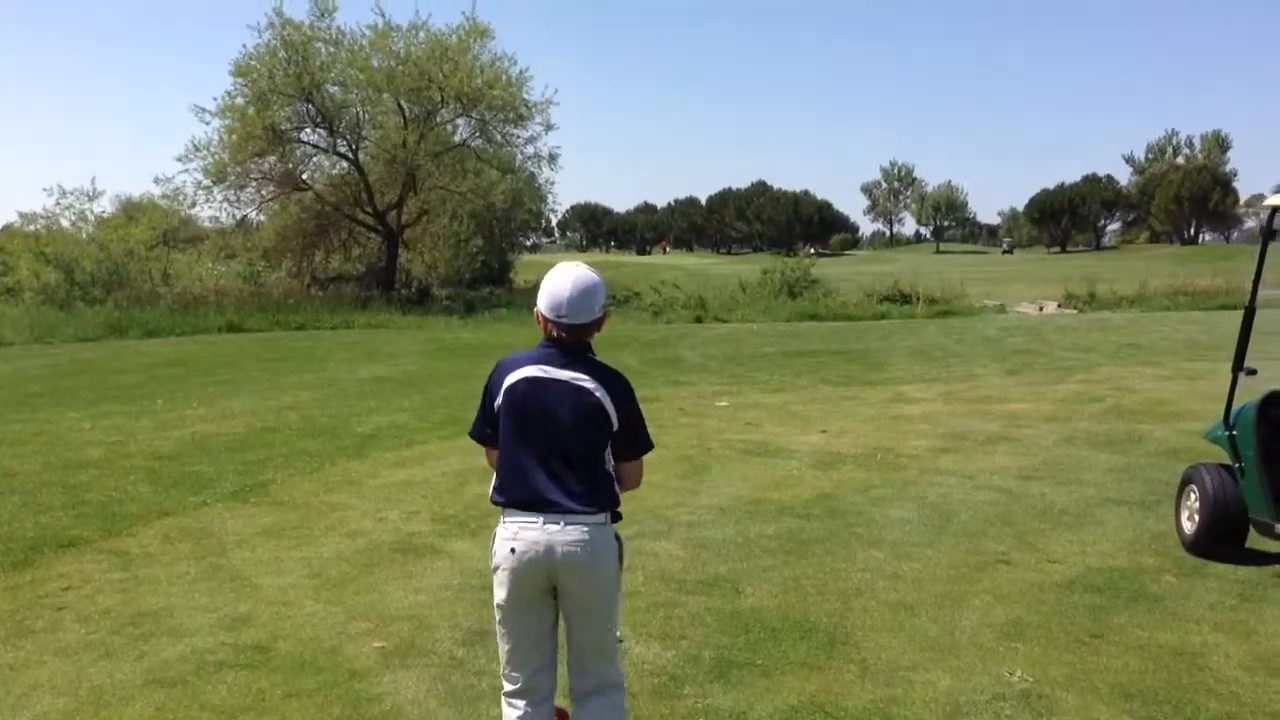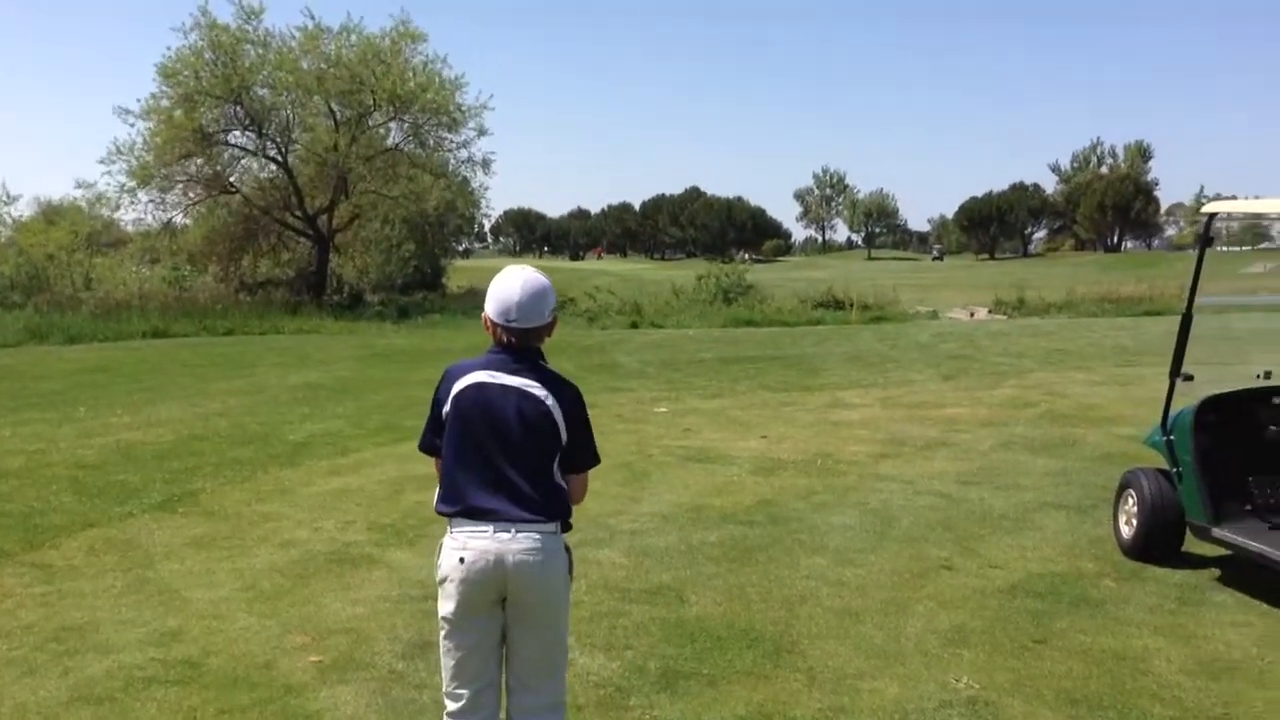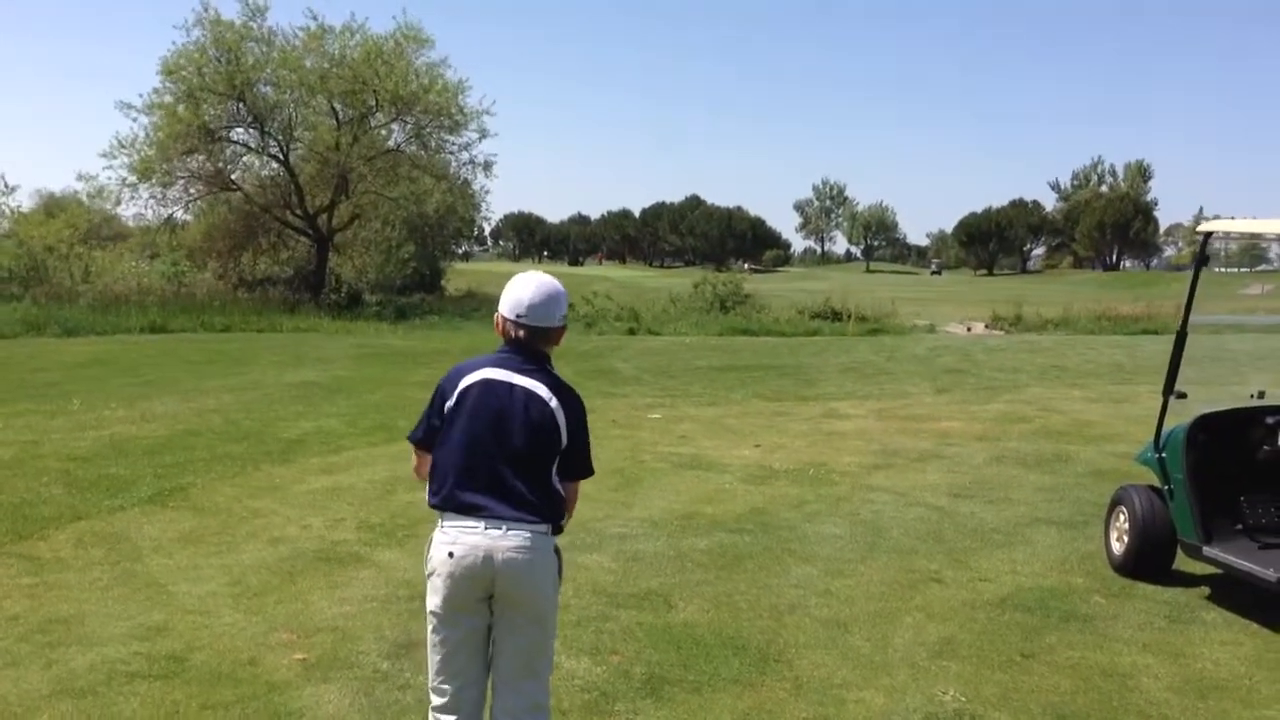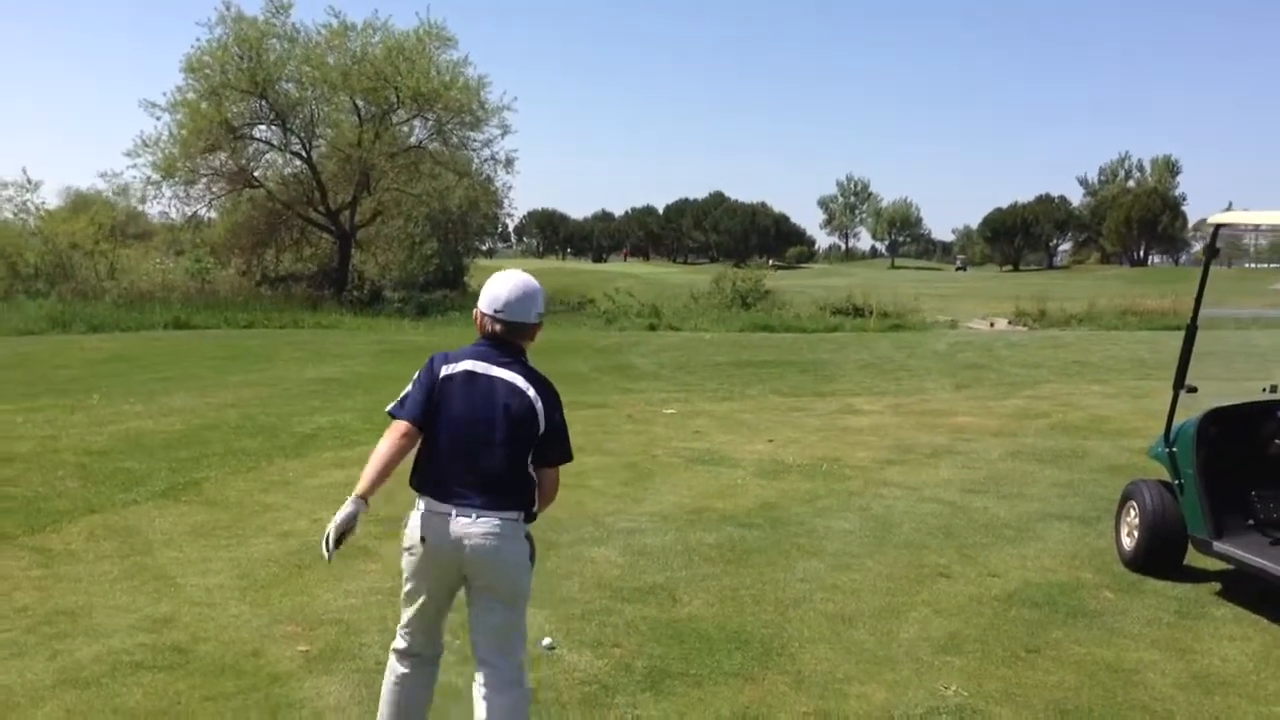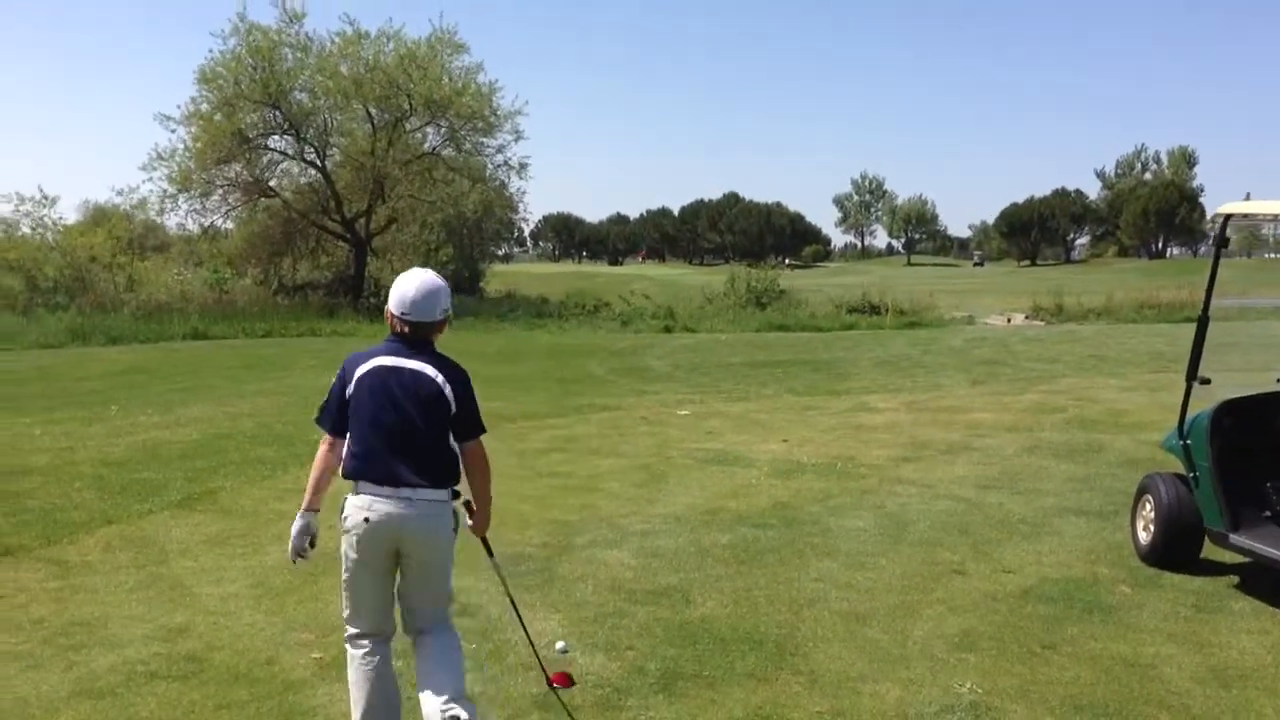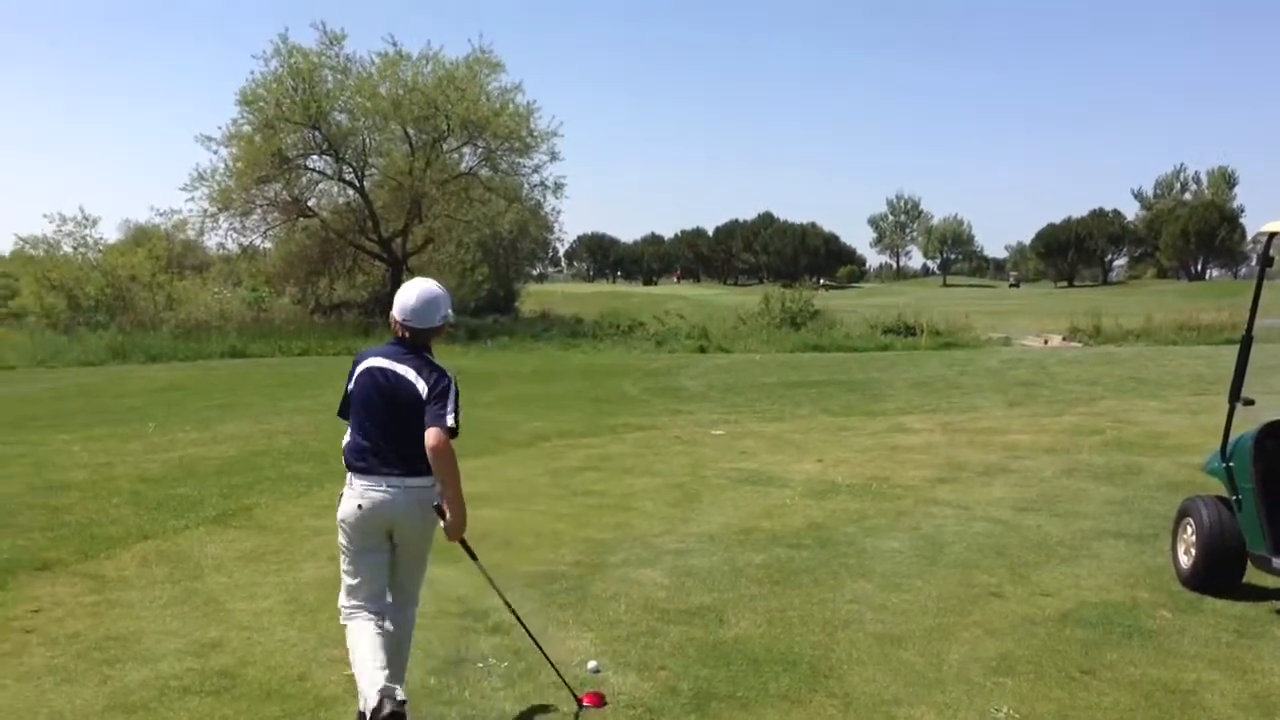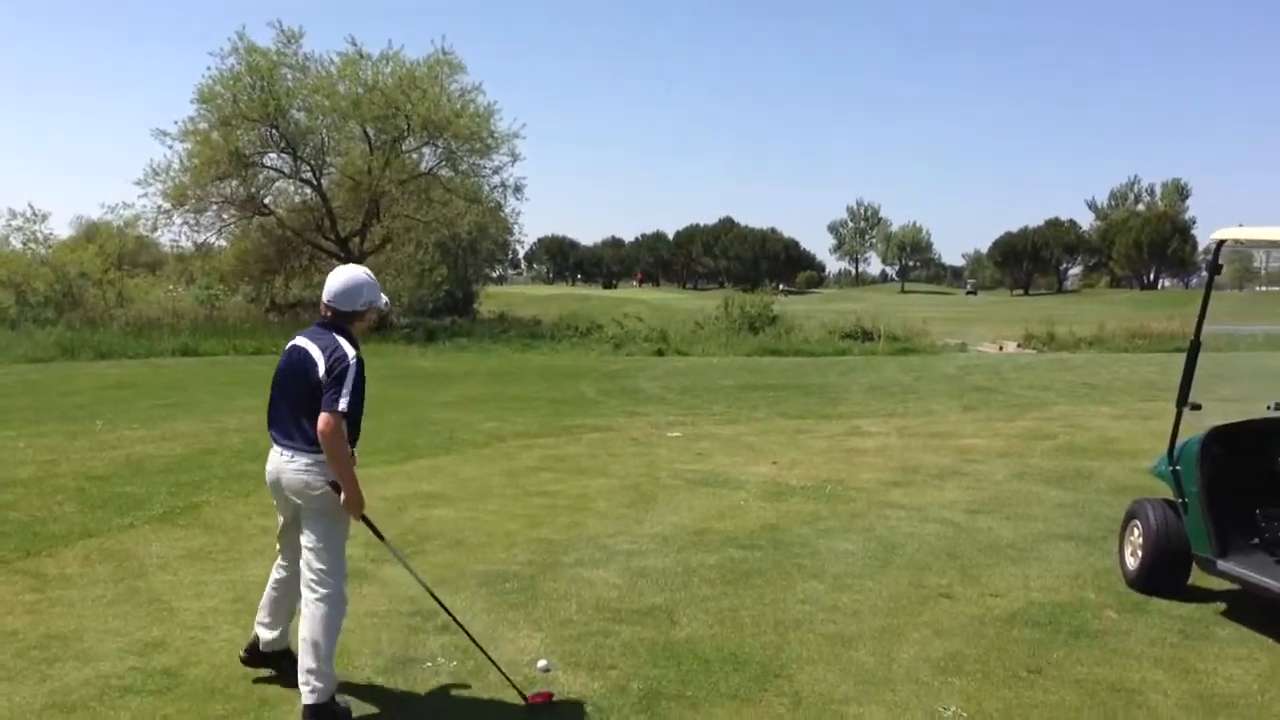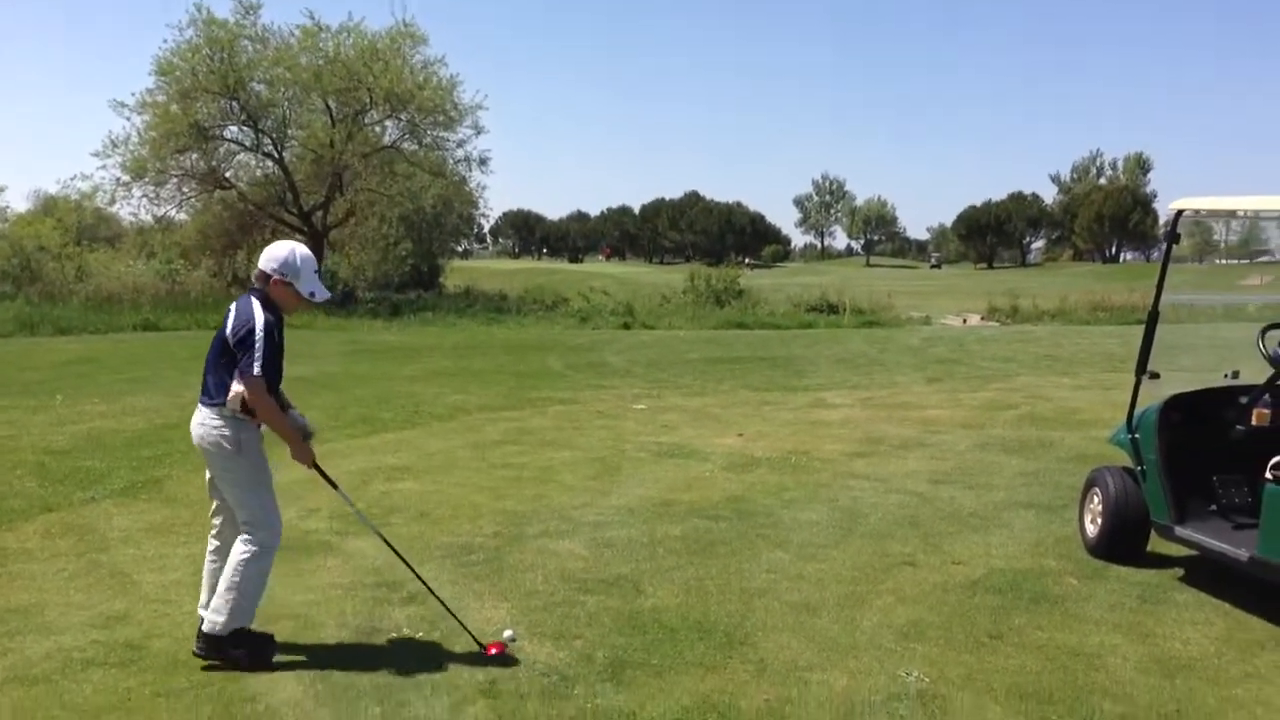
dt=0.4s
person 1, frame 1
left shoulder: (506, 374)
right shoulder: (611, 385)
left elbow: (494, 458)
right elbow: (631, 478)
left hip: (518, 536)
right hip: (589, 539)
right knee: (598, 682)
person 1, frame 2
left shoulder: (456, 380)
right shoulder: (561, 394)
left elbow: (442, 469)
right elbow: (576, 492)
left hip: (467, 547)
right hip: (539, 550)
person 1, frame 3
left shoulder: (460, 378)
right shoulder: (564, 400)
left elbow: (422, 466)
right elbow: (568, 499)
left hip: (457, 544)
right hip: (529, 551)
person 1, frame 4
left shoulder: (442, 368)
right shoulder: (540, 392)
left elbow: (401, 435)
right elbow: (548, 486)
left wrist: (356, 500)
left hip: (434, 526)
right hip: (501, 536)
left knee: (415, 650)
right knee: (501, 675)
person 1, frame 5
left shoulder: (357, 367)
right shoulder: (451, 375)
left elbow: (331, 445)
right elbow: (473, 456)
left wrist: (308, 511)
right wrist: (483, 512)
left hip: (368, 509)
right hip: (432, 512)
left knee: (367, 635)
right knee: (431, 626)
person 1, frame 6
left shoulder: (362, 365)
right shoulder: (436, 378)
right elbow: (437, 444)
right wrist: (456, 509)
left hip: (362, 496)
right hip: (416, 499)
left knee: (361, 608)
right knee: (401, 604)
person 1, frame 7
left shoulder: (298, 342)
right shoulder: (346, 358)
right elbow: (329, 429)
right wrist: (352, 488)
left hip: (281, 461)
right hip: (317, 473)
left knee: (292, 559)
right knee: (323, 583)
left ankle: (266, 644)
person 1, frame 8
left shoulder: (249, 308)
right shoulder: (258, 321)
right elbow: (255, 395)
left wrist: (291, 414)
right wrist: (294, 440)
left hip: (218, 424)
right hip: (229, 429)
left knee: (229, 527)
right knee: (260, 530)
left ankle: (214, 626)
right ankle: (223, 631)
